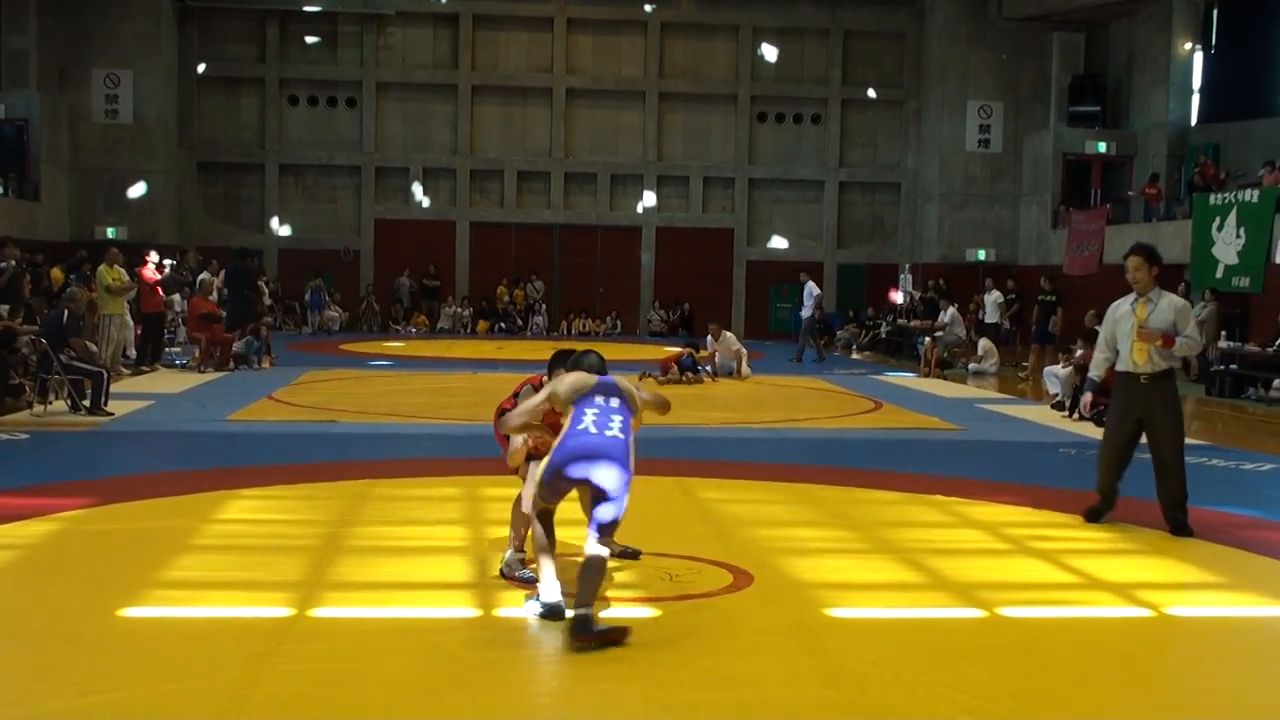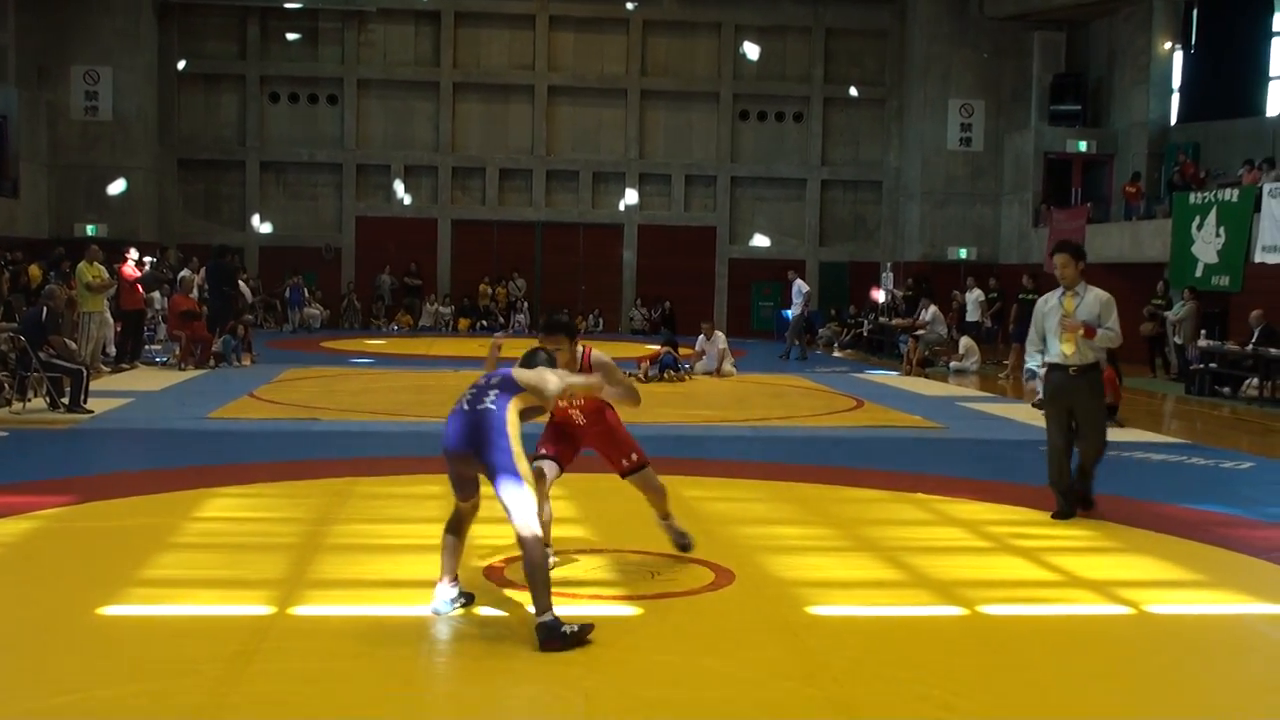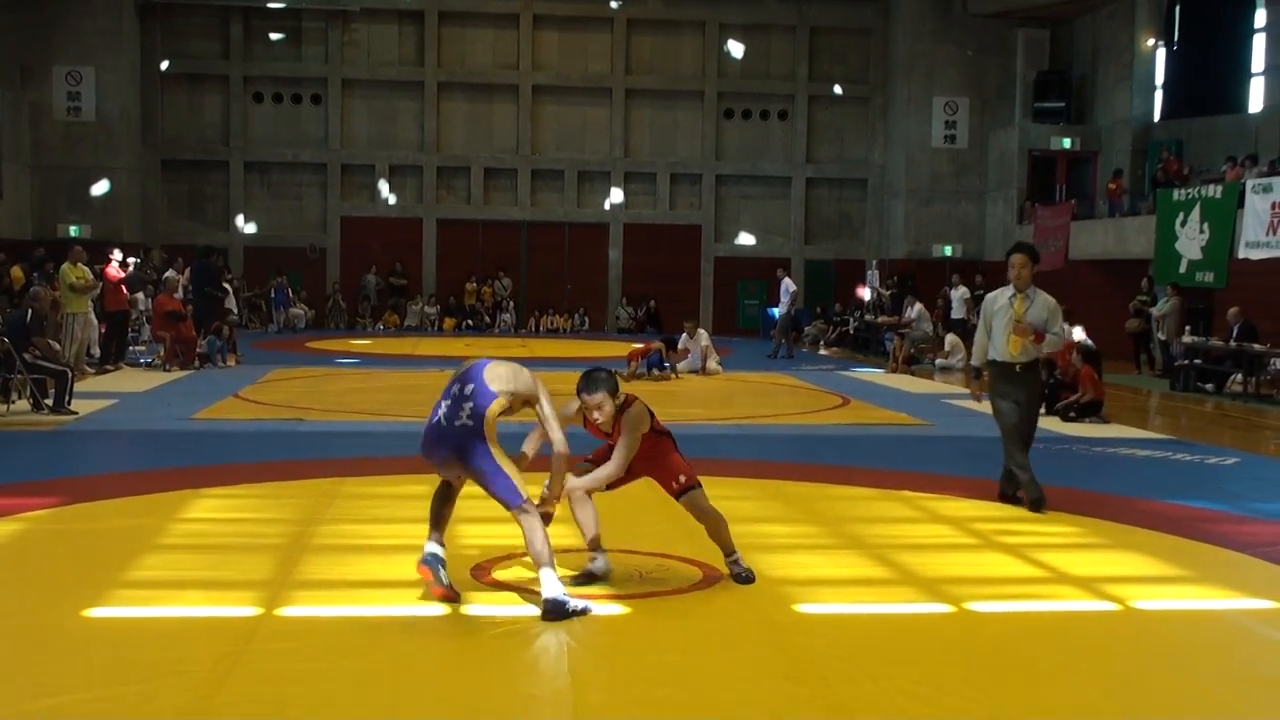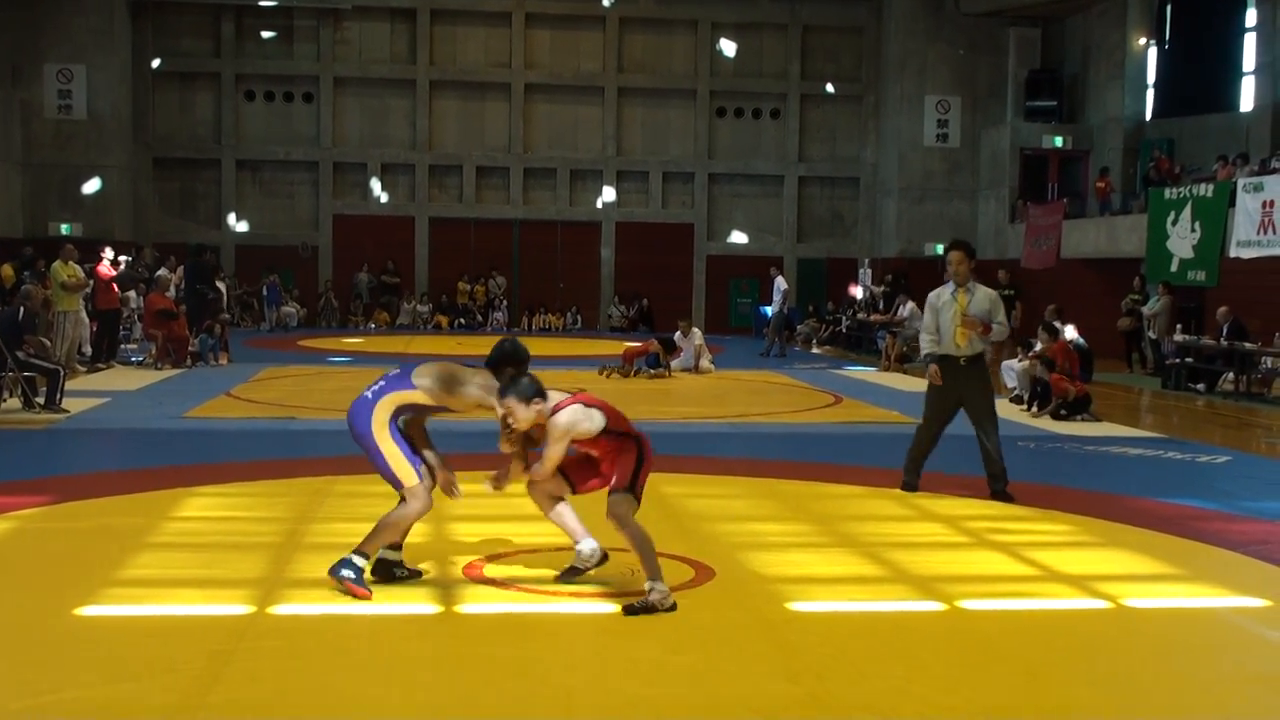
dt=0.4s
person 1, frame 1
left shoulder: (566, 382)
right shoulder: (629, 389)
left elbow: (508, 423)
right elbow: (663, 406)
left wrist: (533, 430)
left hip: (569, 456)
right hip: (614, 464)
left knee: (541, 511)
right knee: (597, 543)
left ankle: (549, 596)
right ankle: (583, 617)
person 1, frame 2
left shoulder: (500, 378)
right shoulder: (551, 379)
right elbow: (597, 383)
left hip: (453, 434)
right hip: (494, 433)
left knee: (464, 510)
right knee: (528, 528)
left ankle: (446, 592)
right ankle: (547, 623)
person 1, frame 3
left shoulder: (470, 369)
right shoulder: (531, 382)
right elbow: (560, 447)
right wrist: (554, 493)
left hip: (433, 443)
right hip: (471, 442)
left knee: (452, 478)
right knee: (527, 512)
left ankle: (434, 552)
right ankle: (554, 595)
person 1, frame 4
left shoulder: (460, 373)
right shoulder: (489, 388)
left wrist: (439, 466)
left hip: (373, 408)
right hip: (374, 417)
left knee: (426, 479)
right knee: (420, 499)
left ankle: (390, 560)
right ankle: (350, 565)
person 2, frame 1
left shoulder: (1177, 306)
right shoulder: (1117, 309)
left elbow: (1194, 344)
right elbow: (1104, 350)
left wrist: (1162, 339)
right wrist: (1091, 386)
left hip: (1161, 385)
right hip: (1126, 385)
left knee: (1169, 454)
right knee: (1113, 448)
left ankle: (1177, 517)
right ankle: (1105, 500)
person 2, frame 2
left shoulder: (1101, 299)
right shoulder: (1045, 303)
left elbow: (1115, 338)
right elbow: (1034, 344)
left wrist: (1084, 330)
right wrist: (1031, 376)
left hip: (1088, 376)
right hip: (1056, 376)
left knee: (1093, 441)
right knee: (1058, 442)
left ankle: (1083, 488)
right ankle: (1065, 500)
person 2, frame 3
left shoulder: (1048, 304)
right shoulder: (992, 300)
left elbow: (1058, 341)
right elbow: (982, 338)
left wrist: (1035, 335)
right wrist: (976, 374)
left hip: (1030, 373)
right hip: (1001, 372)
left knee: (1024, 433)
right knee: (1011, 431)
left ankle: (1009, 488)
right ankle: (1032, 490)
person 2, frame 4
left shoulder: (988, 297)
right shoulder: (936, 297)
left elbow: (1001, 330)
right elbow: (928, 333)
left wrist: (982, 328)
right wrist: (930, 361)
left hip: (975, 367)
right hip: (944, 367)
left knee: (987, 426)
right knee: (932, 423)
left ankle: (998, 484)
right ankle: (911, 475)
person 3, frame 1
right shoulder: (531, 396)
right elbow: (511, 461)
right wrist: (522, 447)
left hip: (552, 425)
right knee: (534, 480)
left ankle: (606, 542)
right ankle: (513, 559)
person 3, frame 2
left shoulder: (596, 361)
left elbow: (634, 399)
left hip: (600, 423)
right hip: (562, 423)
left knee: (651, 486)
right knee: (539, 481)
left ankle: (667, 521)
right ankle: (544, 552)
person 3, frame 3
left shoulder: (633, 411)
right shoulder: (580, 410)
left elbow: (618, 469)
right elbow: (540, 432)
left wrist: (567, 483)
left hip: (657, 450)
right hip: (625, 452)
left knee: (701, 508)
right knee: (576, 486)
left ankle: (732, 559)
right ankle: (598, 561)
person 3, frame 4
left shoulder: (562, 420)
right shoulder: (542, 407)
left elbow: (543, 471)
left wrist: (520, 467)
left hip: (628, 449)
right hip: (603, 455)
left knee: (618, 514)
right knee: (538, 489)
left ankle: (661, 592)
right ankle: (589, 549)
